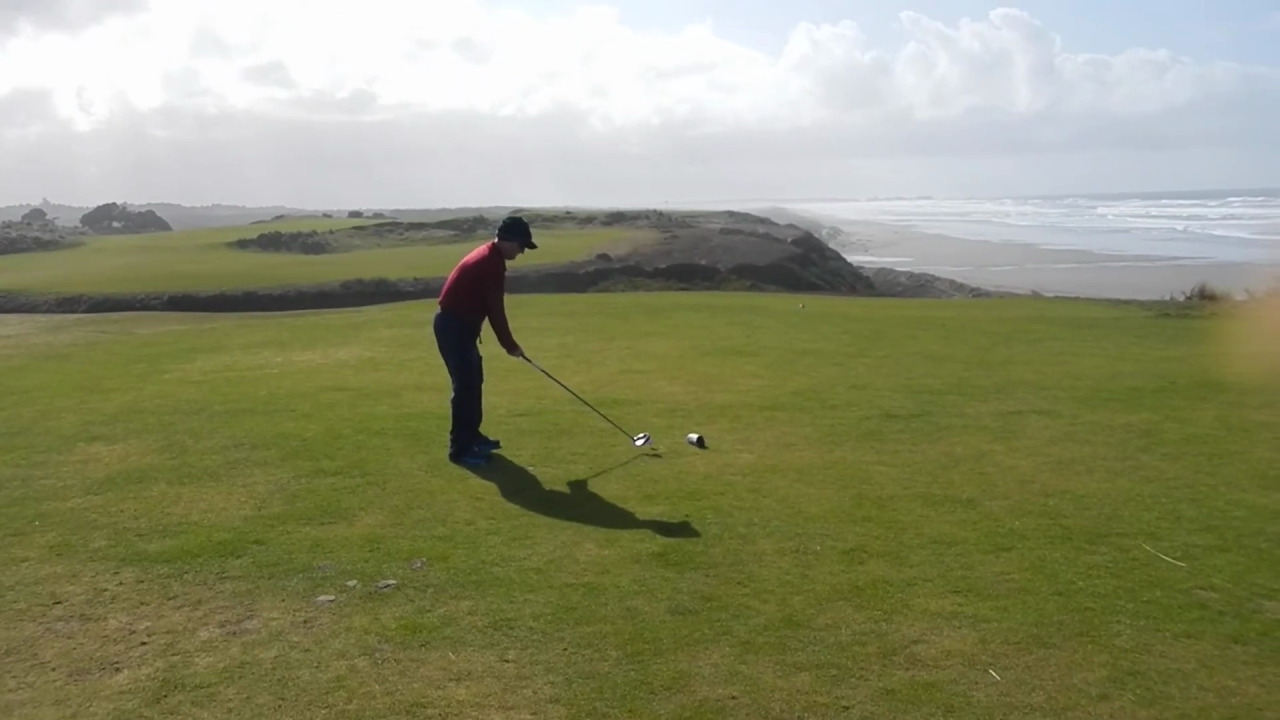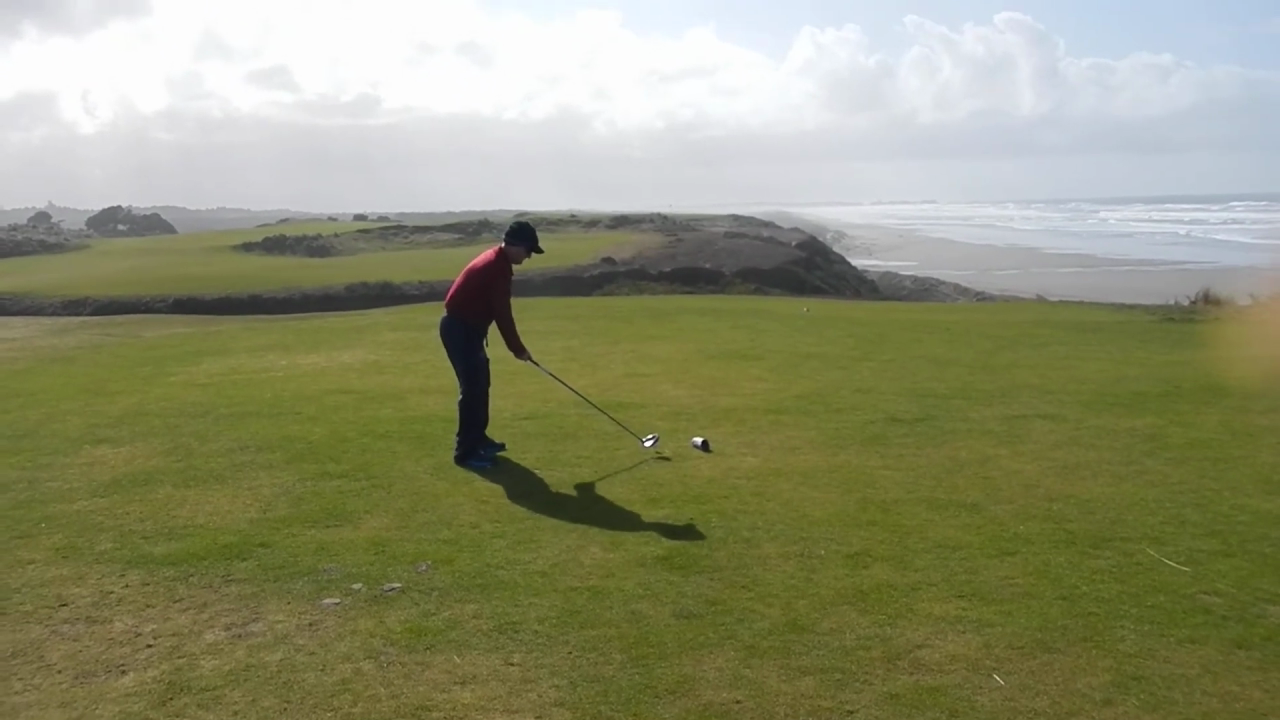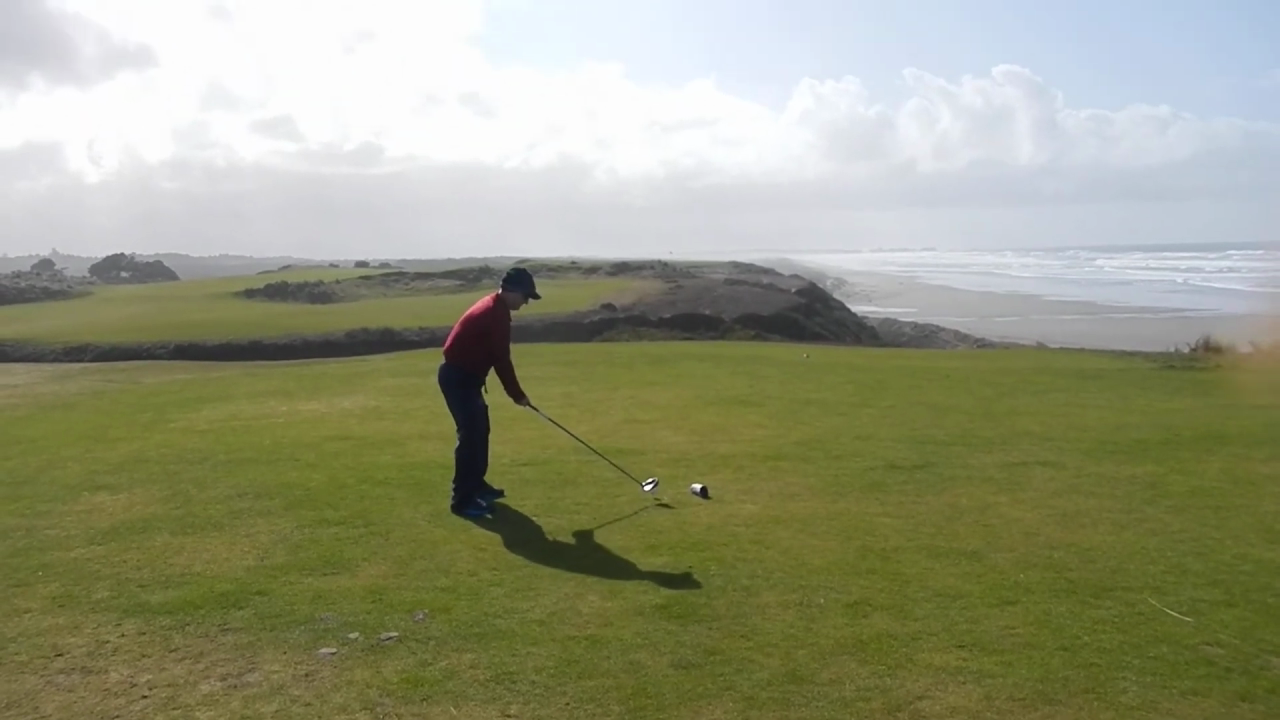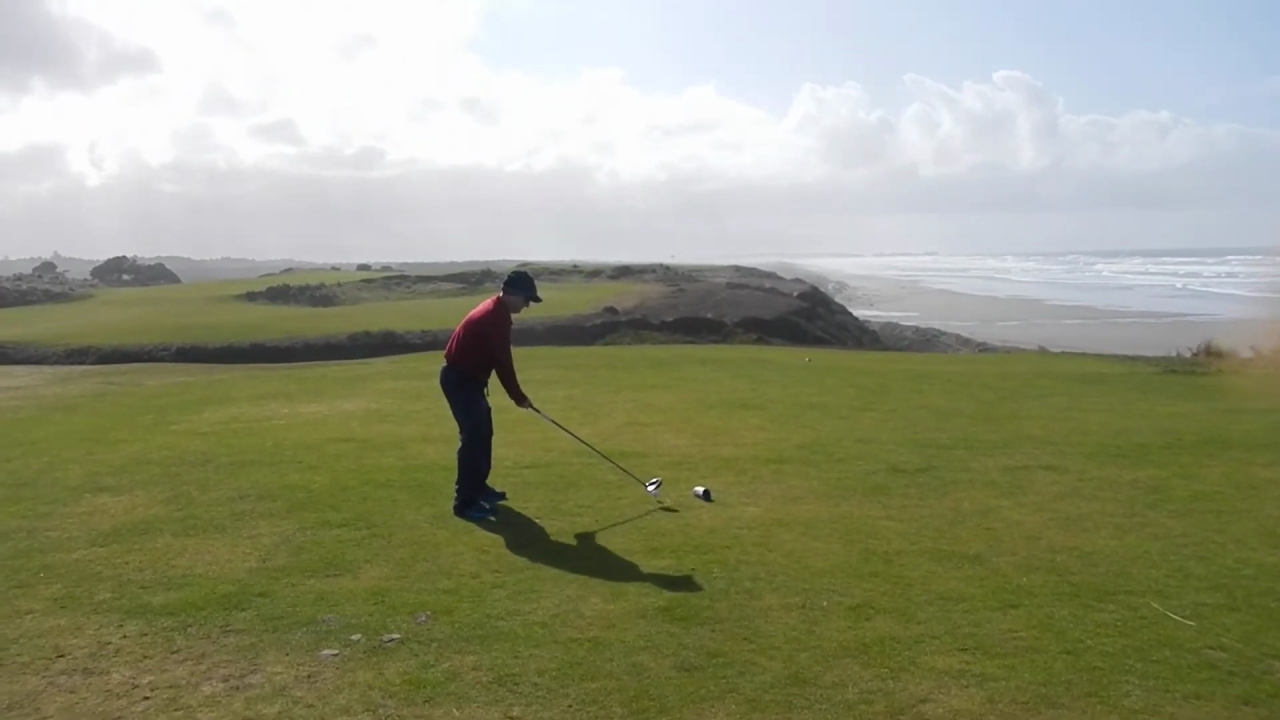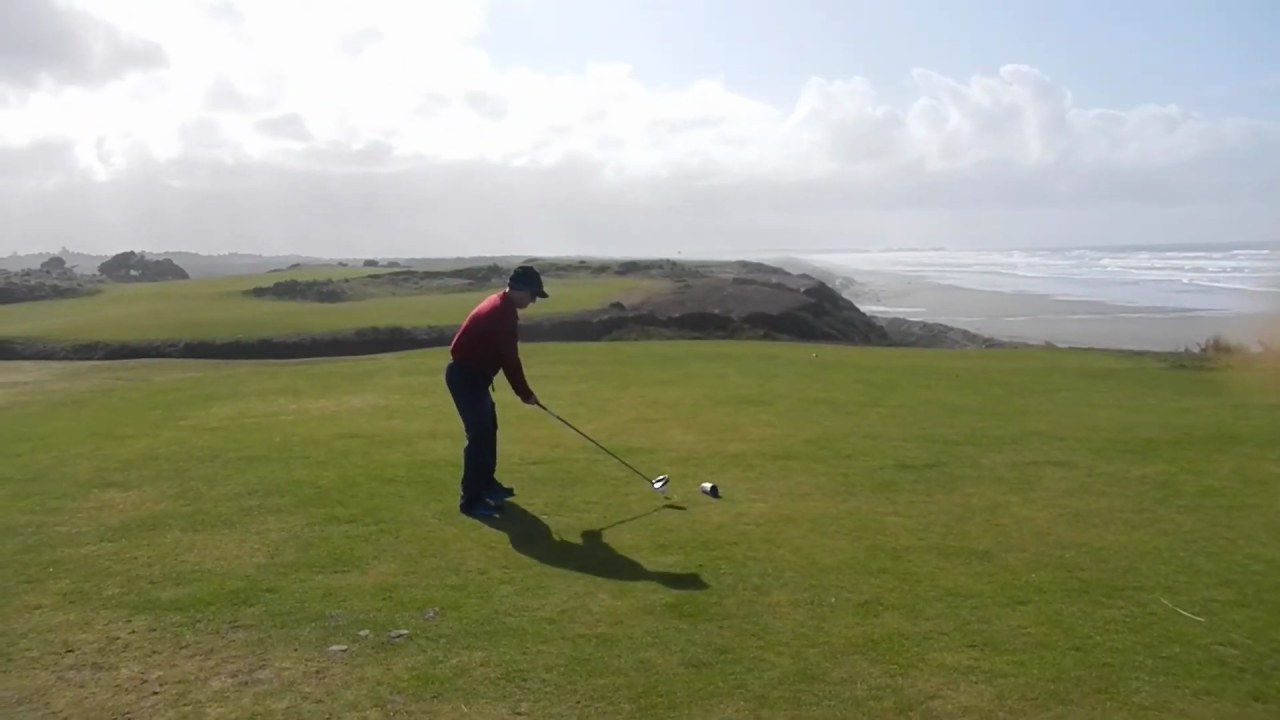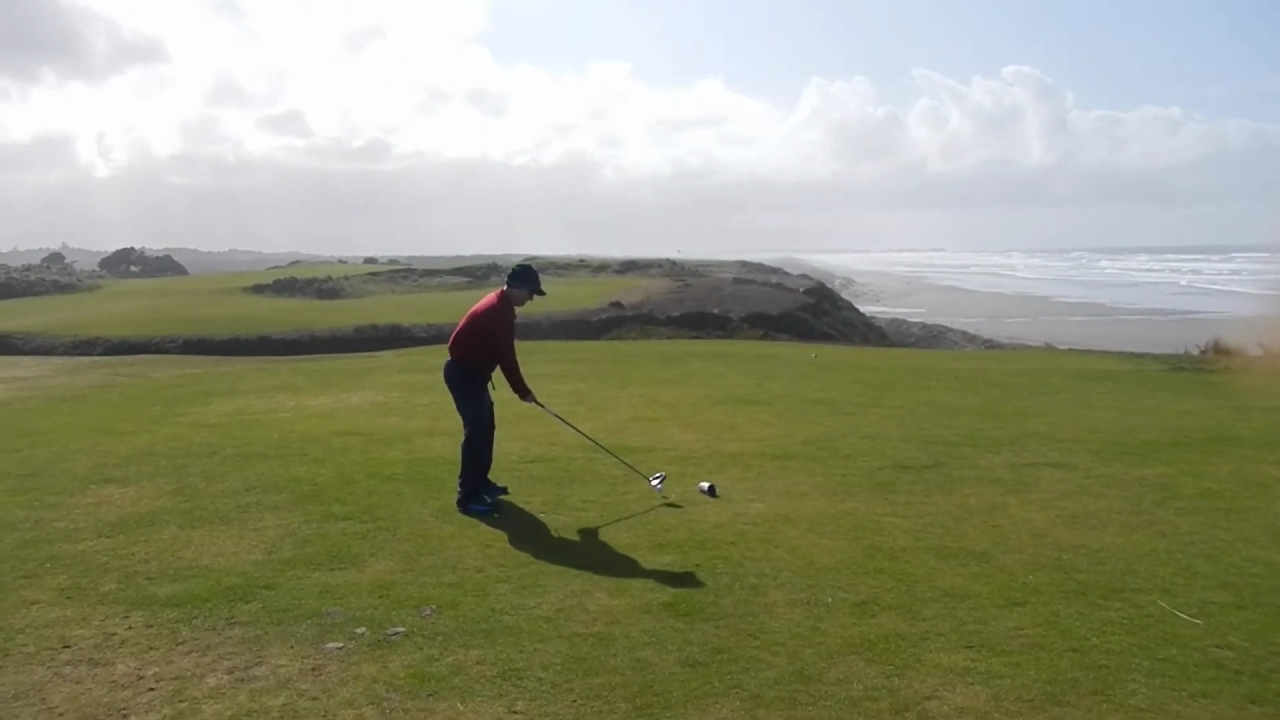
dt=0.4s
person 1, frame 1
left shoulder: (487, 255)
right shoulder: (491, 264)
left elbow: (490, 307)
right elbow: (496, 310)
left wrist: (507, 343)
right wrist: (510, 345)
left hip: (458, 322)
right hip: (453, 325)
left knee: (473, 381)
right knee: (465, 384)
left ankle: (472, 435)
right ankle: (460, 447)
person 1, frame 2
left shoulder: (495, 260)
right shoulder: (497, 267)
left elbow: (498, 311)
right elbow: (503, 314)
left wrist: (515, 347)
right wrist: (518, 349)
left hip: (465, 326)
right hip: (459, 329)
left knee: (480, 384)
right knee: (472, 387)
left ankle: (477, 438)
right ankle: (465, 450)
person 1, frame 3
left shoulder: (492, 307)
right shoulder: (496, 314)
left elbow: (496, 357)
right elbow: (502, 360)
left wrist: (514, 392)
right wrist: (517, 394)
left hip: (462, 373)
right hip: (458, 376)
left knee: (480, 430)
right knee: (470, 434)
left ankle: (476, 484)
right ankle: (462, 498)
person 1, frame 4
left shoulder: (494, 310)
right shoulder: (496, 317)
left elbow: (498, 359)
right elbow: (503, 363)
left wrist: (515, 395)
right wrist: (519, 396)
left hip: (465, 376)
right hip: (460, 379)
left knee: (483, 432)
right knee: (473, 436)
left ankle: (478, 487)
right ankle: (465, 501)
person 1, frame 5
left shoulder: (499, 305)
right shoulder: (503, 313)
left elbow: (504, 356)
right elbow: (510, 359)
left wrist: (522, 391)
right wrist: (525, 393)
left hip: (470, 372)
right hip: (466, 375)
left knee: (487, 429)
right knee: (479, 434)
left ankle: (486, 482)
right ankle: (471, 498)
person 1, frame 6
left shoulder: (497, 304)
right shoulder: (500, 311)
left elbow: (501, 353)
right elbow: (507, 357)
left wrist: (519, 389)
right wrist: (523, 391)
left hip: (469, 370)
right hip: (464, 373)
left knee: (485, 427)
right knee: (476, 430)
left ankle: (480, 482)
right ankle: (468, 495)
